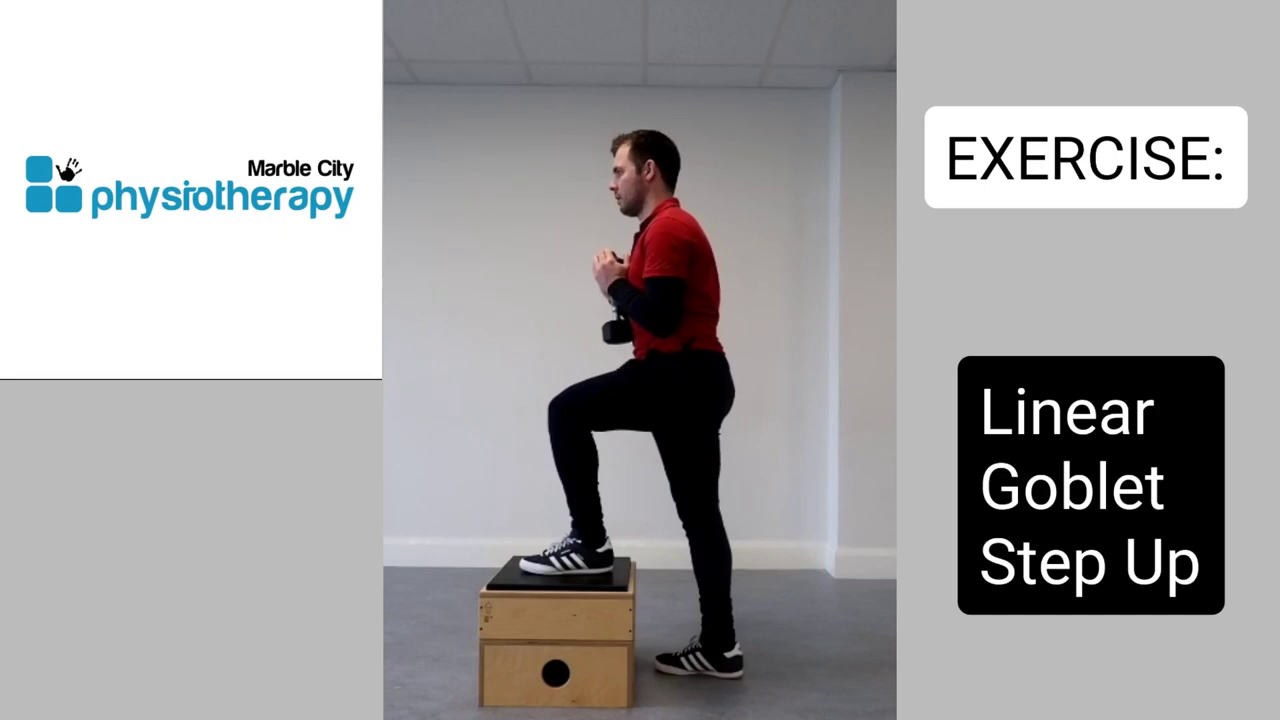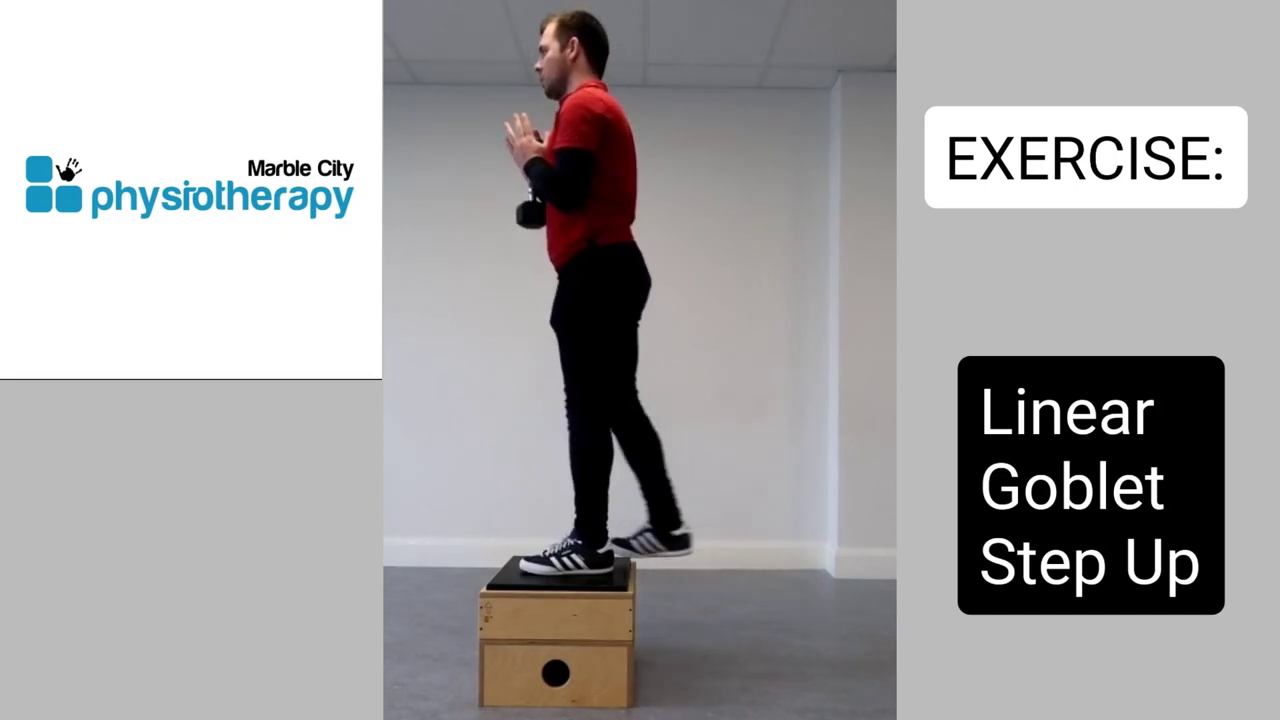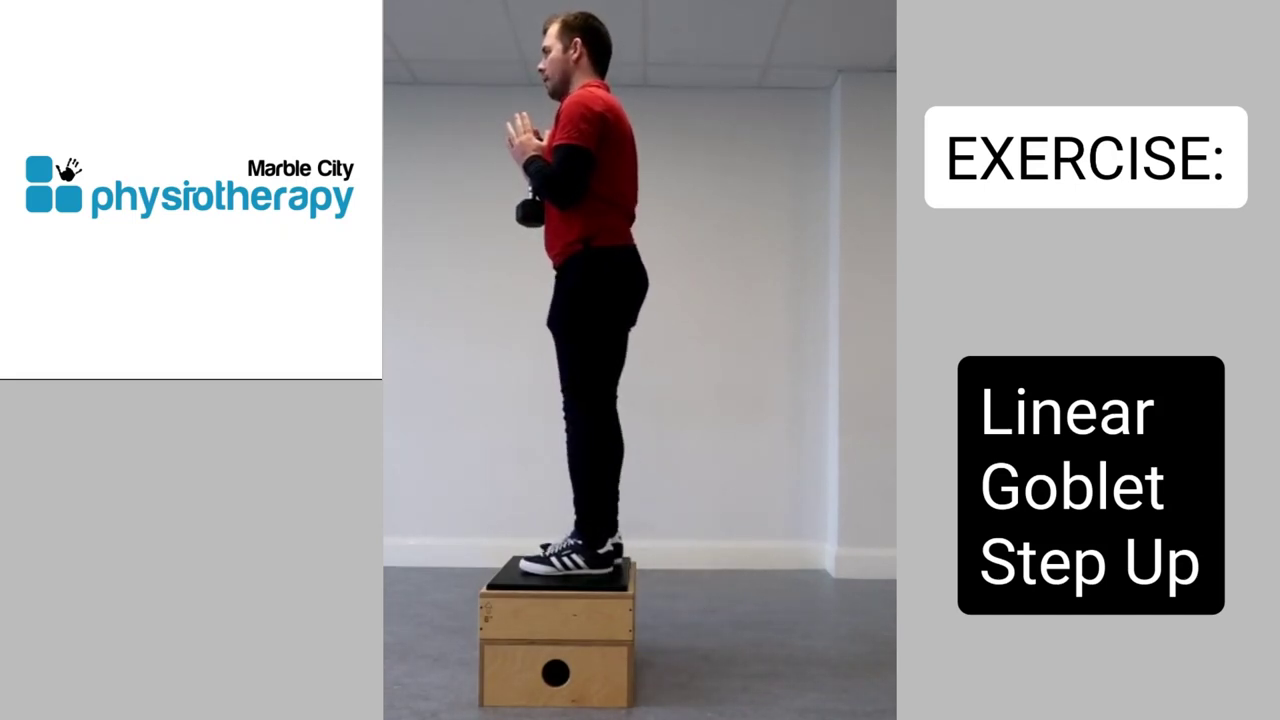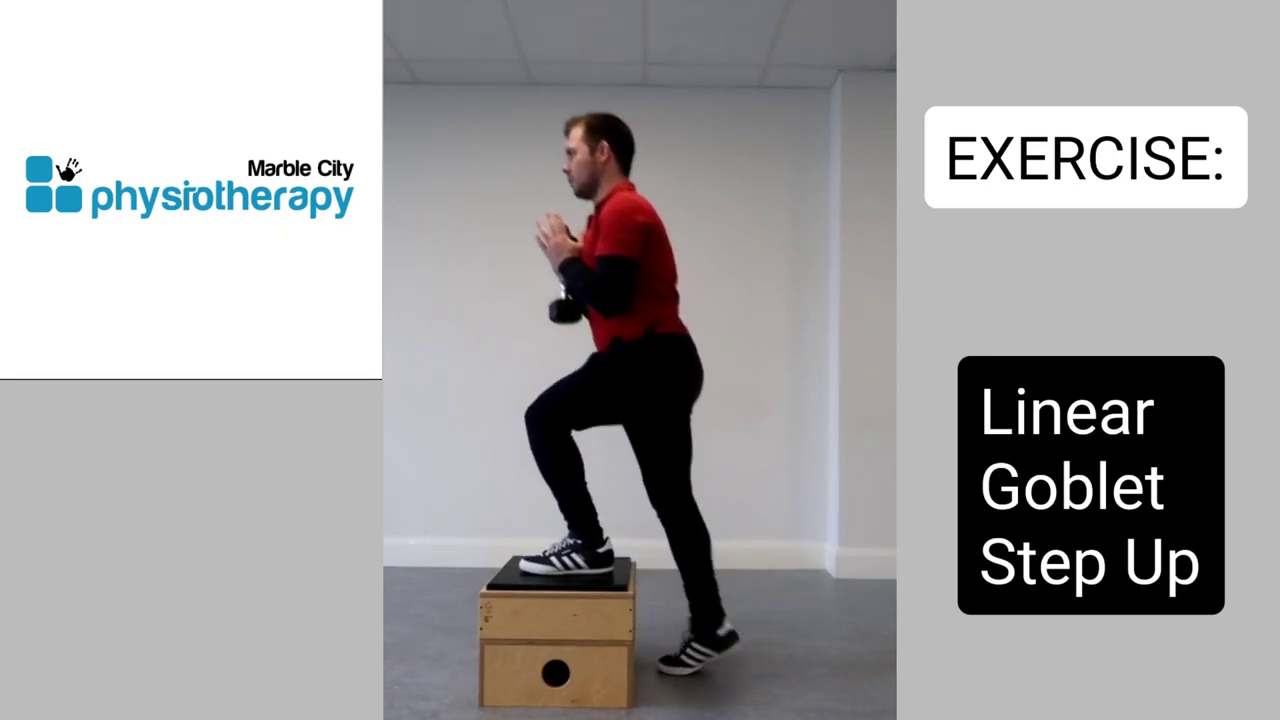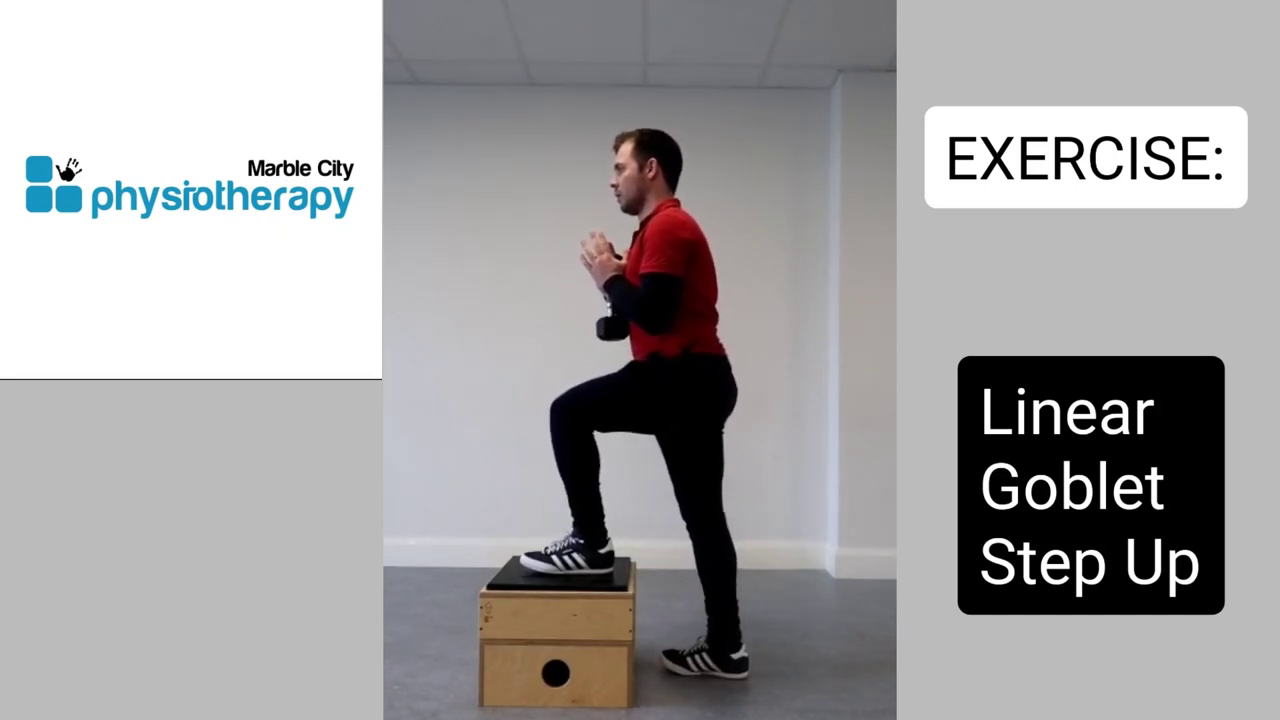
dt=1s
person 1, frame 1
left shoulder: (667, 228)
right shoulder: (665, 227)
left elbow: (661, 318)
left wrist: (614, 285)
right wrist: (626, 284)
left hip: (683, 377)
right hip: (692, 379)
left knee: (568, 412)
right knee: (699, 514)
left ankle: (588, 542)
right ankle: (719, 646)
person 1, frame 2
left shoulder: (582, 107)
right shoulder: (599, 108)
left elbow: (567, 193)
left wrist: (530, 158)
right wrist: (541, 161)
left hip: (596, 274)
right hip: (614, 270)
left knee: (587, 408)
right knee: (616, 406)
left ankle: (590, 544)
right ankle: (666, 524)
person 1, frame 3
left shoulder: (583, 105)
right shoulder: (601, 108)
left elbow: (563, 188)
left wrist: (528, 155)
right wrist: (542, 159)
left hip: (593, 274)
right hip: (609, 272)
left knee: (584, 409)
right knee: (594, 408)
left ankle: (591, 544)
right ankle: (598, 534)
person 1, frame 4
left shoulder: (621, 211)
right shoulder: (618, 212)
left elbow: (610, 299)
left wrist: (563, 259)
right wrist: (575, 261)
left hip: (648, 361)
right hip: (659, 363)
left knee: (546, 418)
right knee: (672, 500)
left ankle: (587, 544)
right ankle: (711, 627)
person 1, frame 5
left shoulder: (667, 226)
right shoulder: (661, 228)
left elbow: (653, 316)
left wrist: (607, 277)
right wrist: (617, 277)
left hip: (684, 380)
right hip: (693, 382)
left knee: (570, 413)
right knee: (703, 516)
left ankle: (590, 543)
right ankle: (725, 647)
